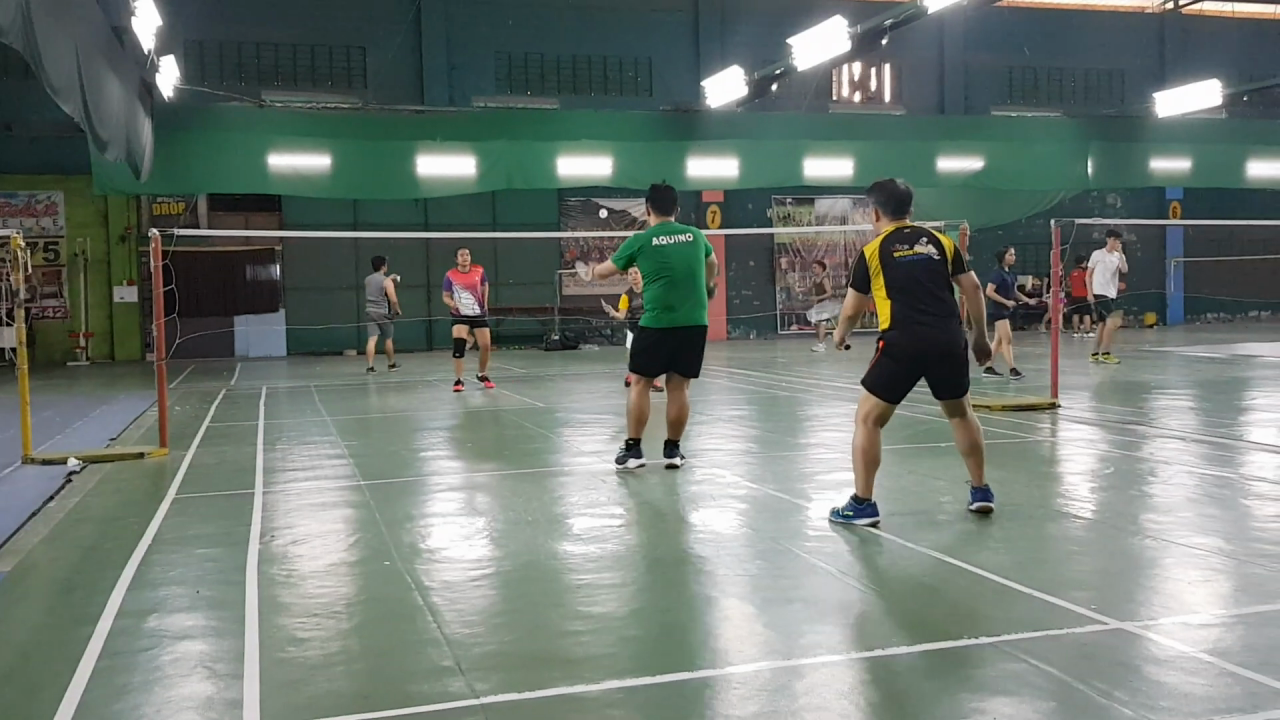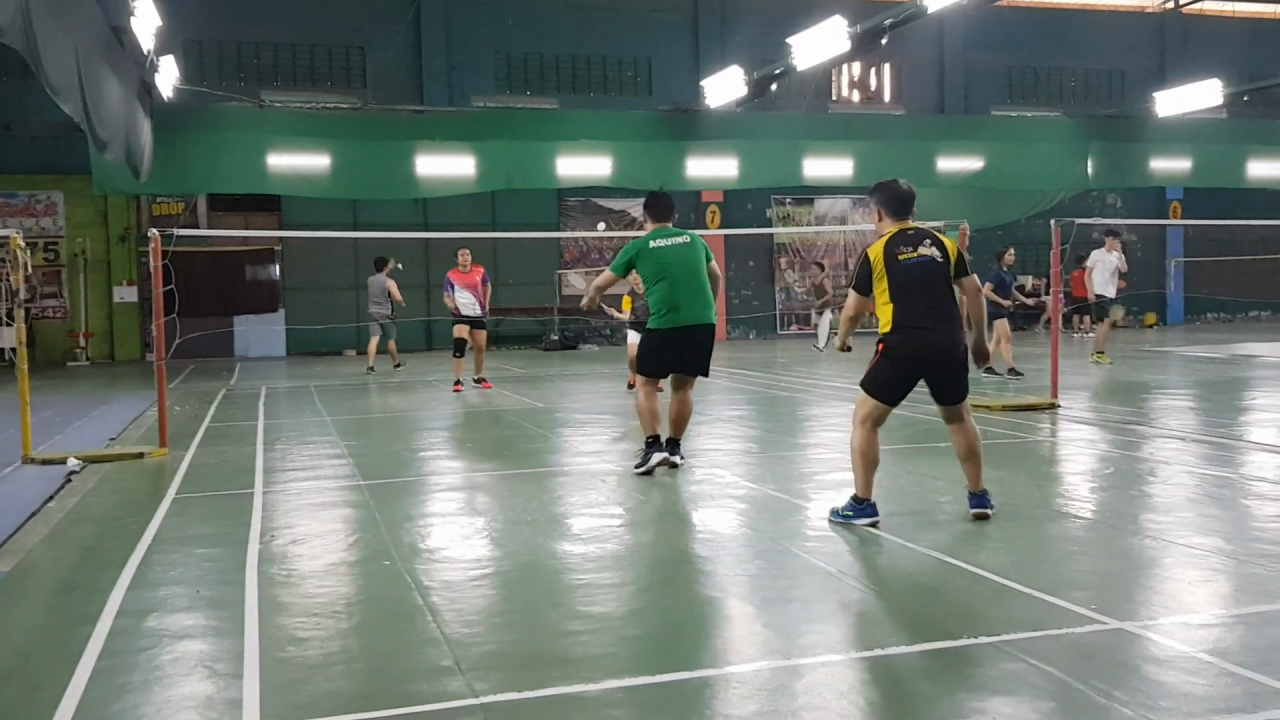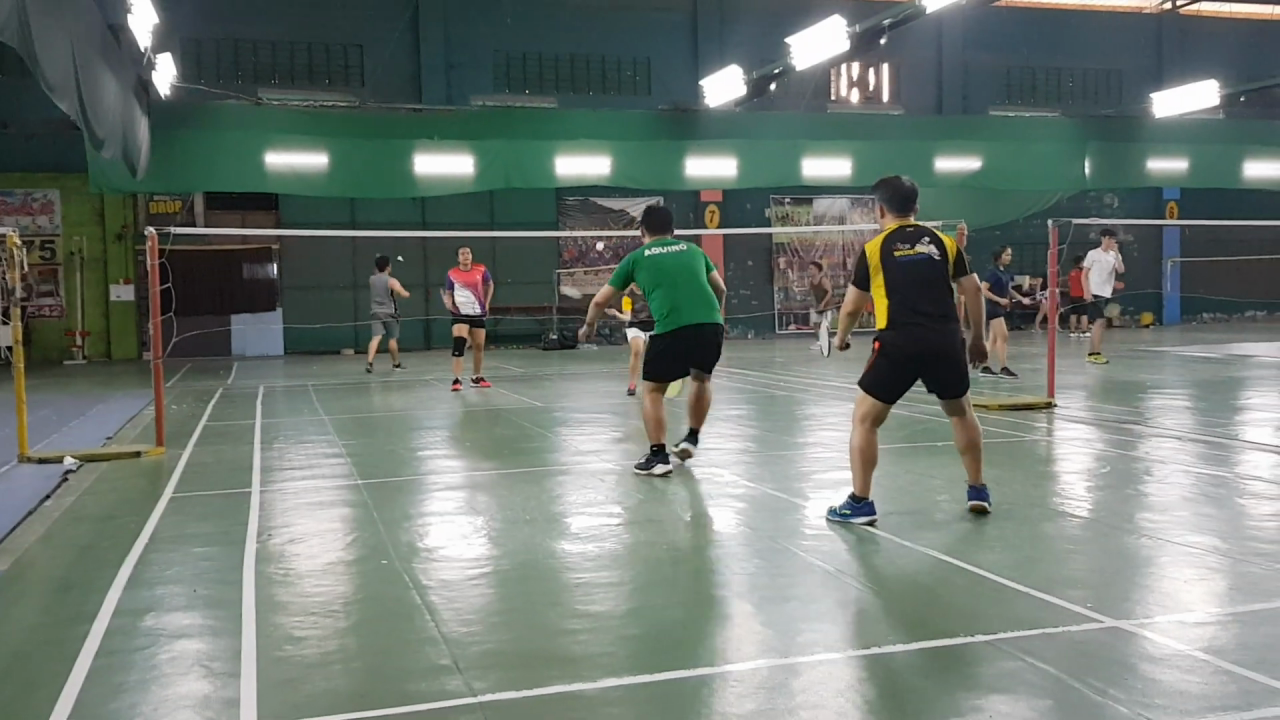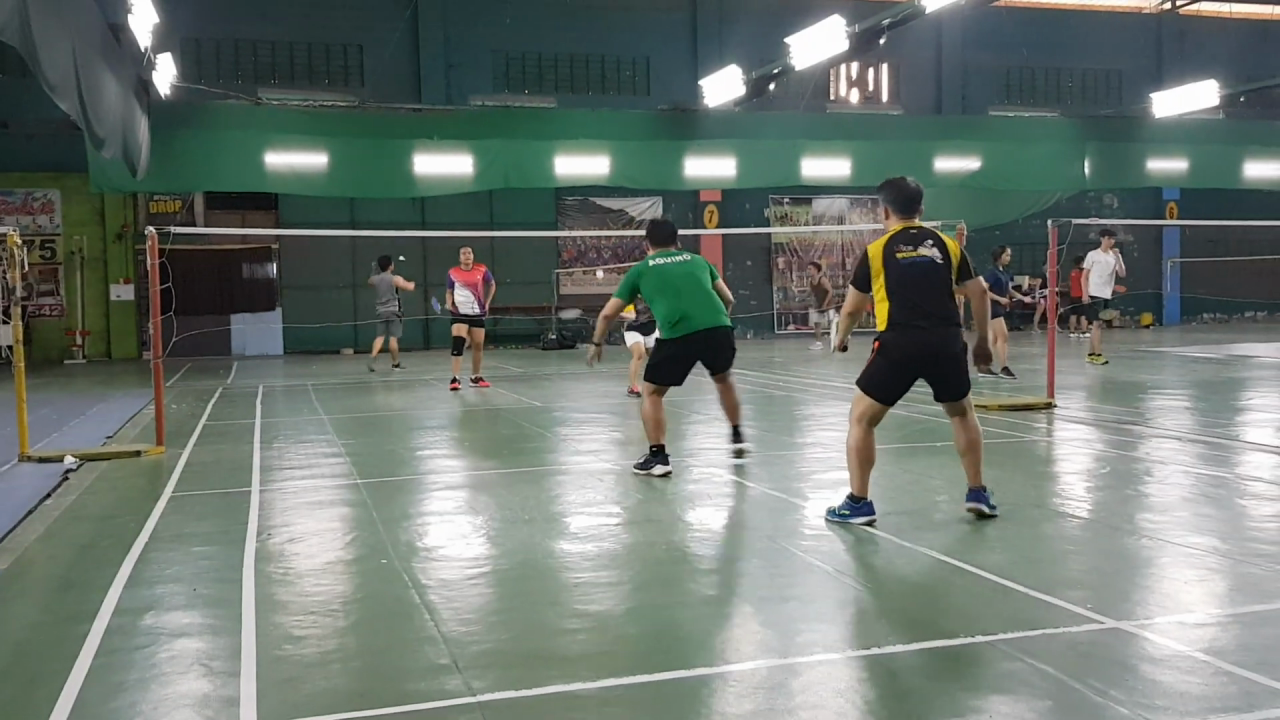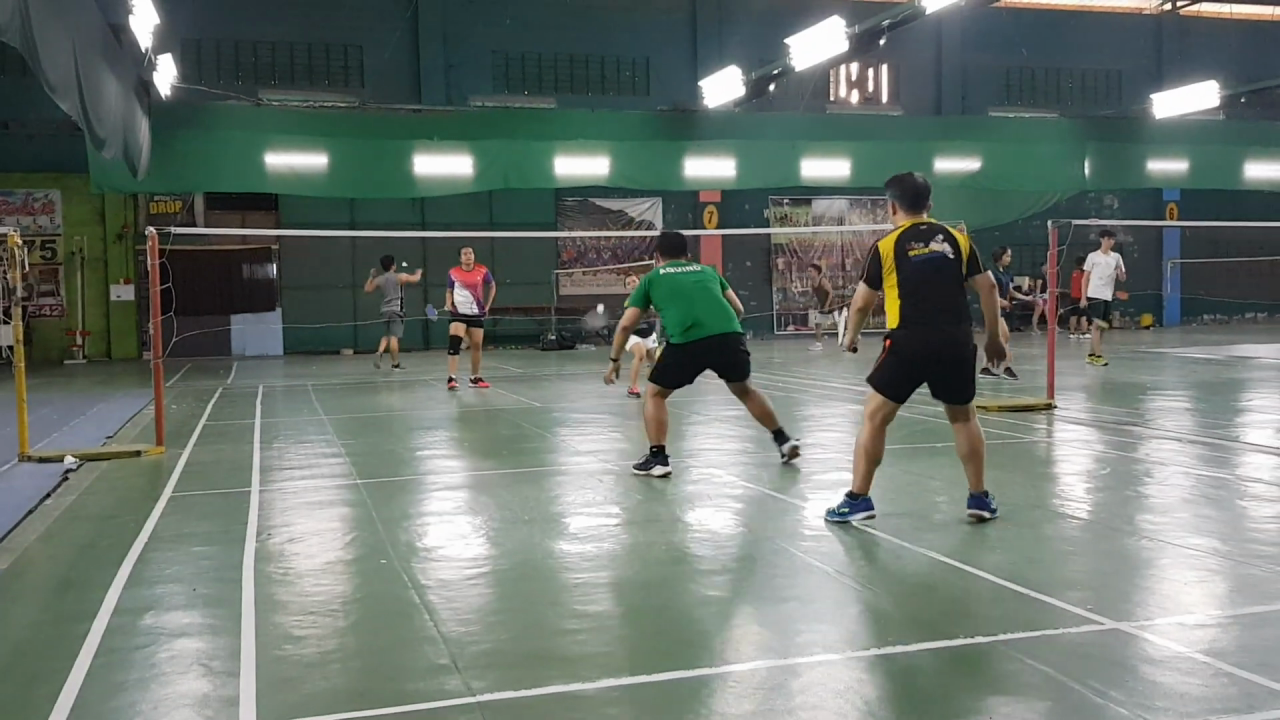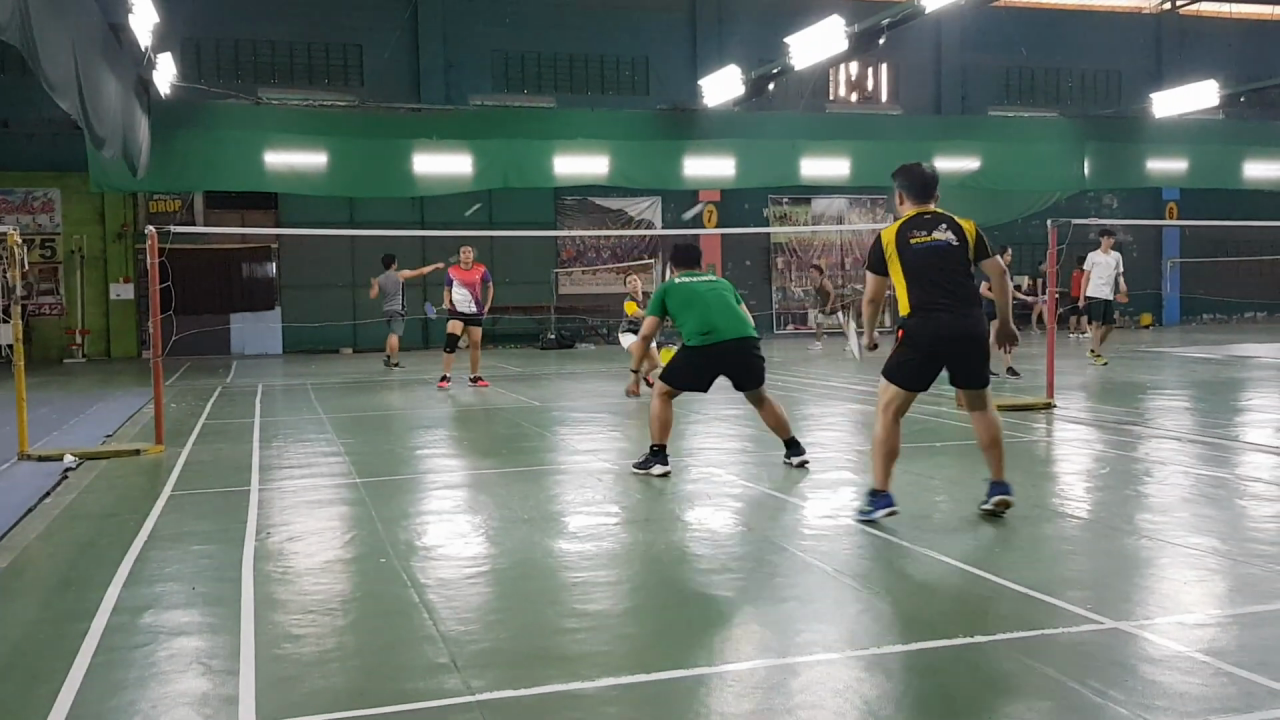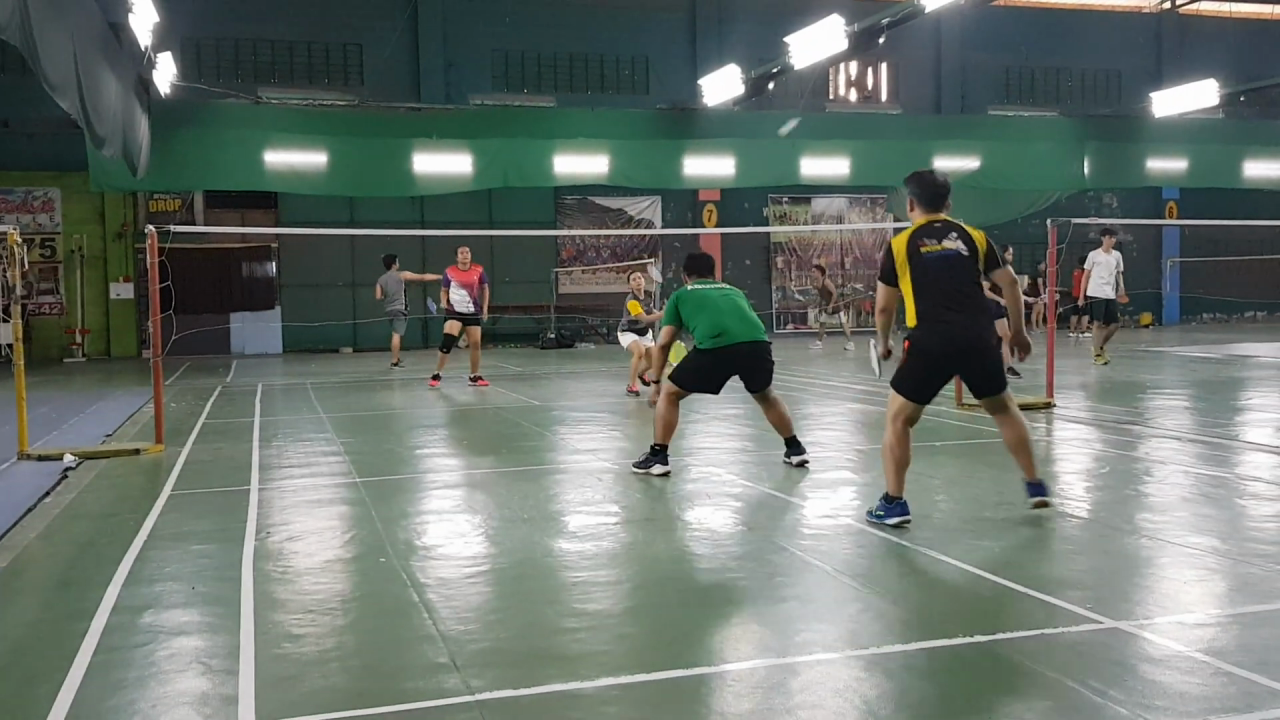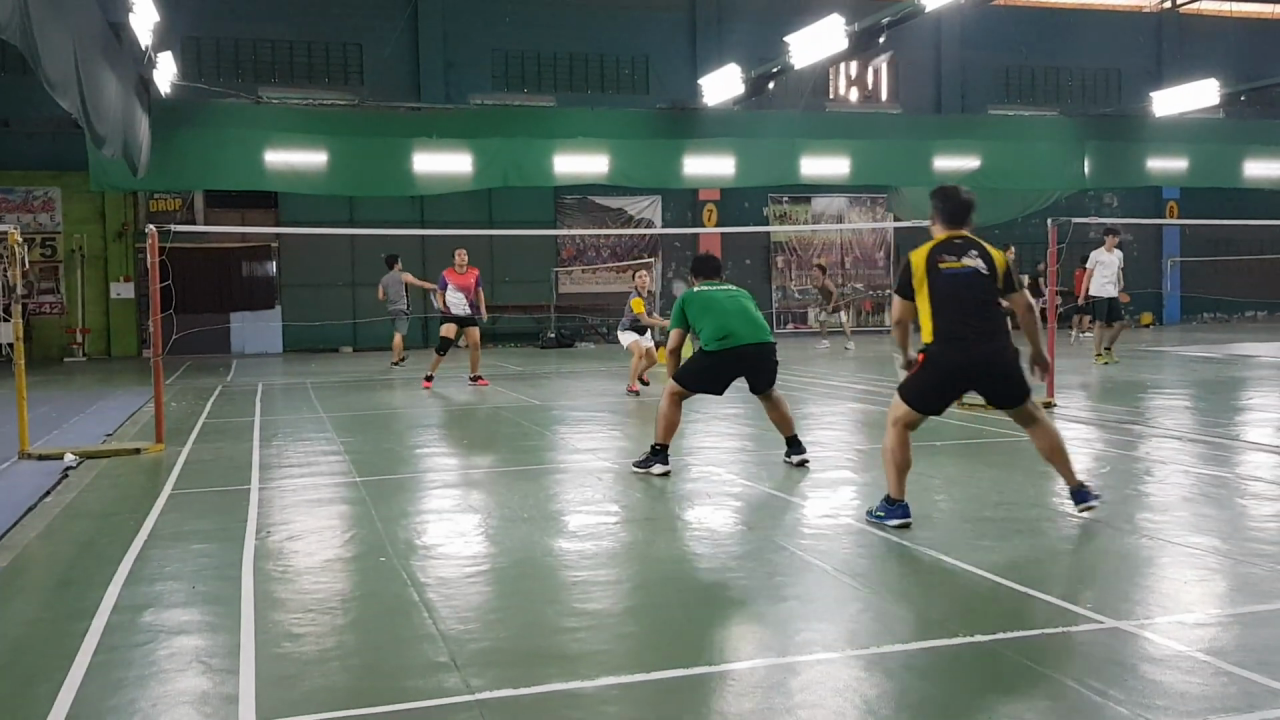
dt=0.1s
person 1, frame 1
left shoulder: (873, 251)
right shoulder: (940, 242)
left elbow: (852, 309)
right elbow: (972, 288)
left wrist: (840, 336)
right wrist: (980, 337)
left hip: (902, 344)
right hip: (948, 342)
left knee: (867, 419)
right knee: (961, 415)
left ankle: (863, 504)
right ankle: (981, 491)
person 1, frame 2
left shoulder: (875, 253)
right shoulder: (944, 244)
left elbow: (853, 311)
right elbow: (974, 292)
left wrist: (842, 339)
right wrist: (979, 340)
left hip: (902, 347)
right hip: (948, 345)
left knee: (865, 420)
right knee: (958, 419)
left ankle: (862, 504)
right ankle: (978, 496)
person 1, frame 3
left shoulder: (874, 249)
right shoulder: (944, 242)
left elbow: (852, 306)
right elbow: (973, 290)
left wrist: (841, 336)
right wrist: (977, 338)
left hip: (898, 345)
right hip: (946, 342)
left knee: (865, 419)
right knee: (961, 413)
left ankle: (859, 502)
right ankle: (977, 489)
person 1, frame 4
left shoulder: (876, 251)
right shoulder: (948, 245)
left elbow: (852, 307)
right elbow: (979, 293)
left wrist: (841, 337)
right wrist: (982, 341)
left hip: (898, 346)
right hip: (946, 345)
left knee: (861, 419)
right knee: (962, 414)
left ankle: (858, 502)
right ankle: (977, 492)
person 1, frame 5
left shoulder: (886, 247)
right shoulder: (957, 240)
left elbow: (862, 303)
right elbow: (988, 289)
left wrist: (850, 337)
right wrist: (994, 336)
left hip: (908, 344)
right hip: (957, 342)
left knee: (874, 420)
right knee: (964, 419)
left ankle: (856, 500)
right ankle: (979, 498)
person 1, frame 6
left shoulder: (889, 236)
right shoulder: (965, 228)
left elbow: (872, 295)
right elbow: (999, 274)
left wrist: (869, 334)
right wrist: (1005, 322)
left hip: (921, 332)
right hip: (969, 330)
left knee: (889, 411)
right knee: (981, 407)
left ankle: (880, 495)
right ankle: (998, 486)
person 1, frame 7
left shoulder: (899, 245)
right shoulder: (974, 238)
left elbow: (884, 304)
right elbow: (1009, 284)
left wrist: (883, 342)
right wrist: (1018, 331)
left hip: (929, 343)
right hip: (977, 340)
left knee: (897, 421)
right knee: (1004, 412)
left ankle: (894, 503)
right ankle: (1035, 485)
person 1, frame 8
left shoulder: (918, 259)
right shoulder: (993, 256)
left elbow: (899, 318)
right elbow: (1024, 307)
left wrist: (905, 354)
right wrist: (1038, 351)
left hip: (944, 358)
right hip: (996, 356)
left knee: (898, 422)
right knee: (1034, 420)
left ankle: (895, 504)
right ankle: (1078, 491)
person 2, frame 1
left shoulder: (640, 241)
right shoulder: (696, 236)
left elbow: (603, 273)
right elbow: (714, 267)
left wrist: (594, 272)
right wrist: (710, 289)
left hip: (658, 324)
right hip: (695, 323)
left knee: (639, 384)
right knee: (678, 387)
left ankle: (632, 450)
right ankle: (672, 449)
person 2, frame 2
left shoulder: (638, 246)
right shoulder: (694, 240)
left elbow: (601, 284)
right elbow: (716, 277)
left wrist: (590, 296)
right wrist: (711, 302)
left hip: (664, 325)
right hip: (703, 323)
left knee: (646, 386)
right knee: (683, 387)
left ankle: (654, 447)
right ankle: (674, 447)
person 2, frame 3
left shoulder: (636, 258)
right shoulder: (693, 250)
left elbow: (601, 300)
right elbow: (721, 289)
left wrist: (589, 325)
left hip: (671, 329)
right hip: (711, 325)
left knee: (653, 391)
right knee: (701, 380)
left ankle: (659, 455)
right ankle: (691, 439)
person 2, frame 4
left shoulder: (641, 269)
right shoulder: (698, 260)
left elbow: (608, 314)
right elbow: (728, 299)
left wrist: (596, 344)
left hip: (677, 336)
right hip: (718, 328)
left knee: (651, 393)
right knee: (723, 378)
left ankle: (658, 456)
right ankle: (737, 436)
person 2, frame 5
left shoulder: (651, 278)
right shoulder: (707, 272)
left elbow: (626, 325)
right elbow: (738, 310)
left wrist: (614, 361)
left hip: (687, 341)
right hip: (729, 335)
left knee: (654, 394)
right knee: (745, 391)
left ankle: (658, 458)
right ankle: (784, 440)
person 2, frame 6
left shoulder: (666, 288)
right shoulder: (722, 283)
left elbow: (645, 335)
right elbow: (750, 322)
left wrist: (635, 373)
left hip: (703, 345)
right hip: (745, 340)
left knee: (661, 393)
right knee: (759, 397)
left ankle: (657, 457)
right ankle: (794, 449)
person 2, frame 7
left shoulder: (680, 296)
right shoulder: (734, 291)
left elbow: (663, 344)
right elbow: (755, 324)
left wrist: (656, 382)
left hip: (714, 348)
right hip: (757, 344)
left knee: (668, 394)
right knee: (765, 395)
left ankle: (658, 456)
right ankle: (795, 448)
person 2, frame 8
left shoulder: (686, 298)
right shoulder: (741, 292)
left elbow: (673, 347)
right elbow: (761, 327)
left wrist: (674, 375)
left hip: (720, 350)
right hip: (763, 345)
left knee: (672, 394)
right knee: (769, 395)
left ankle: (658, 456)
right ankle: (795, 448)
